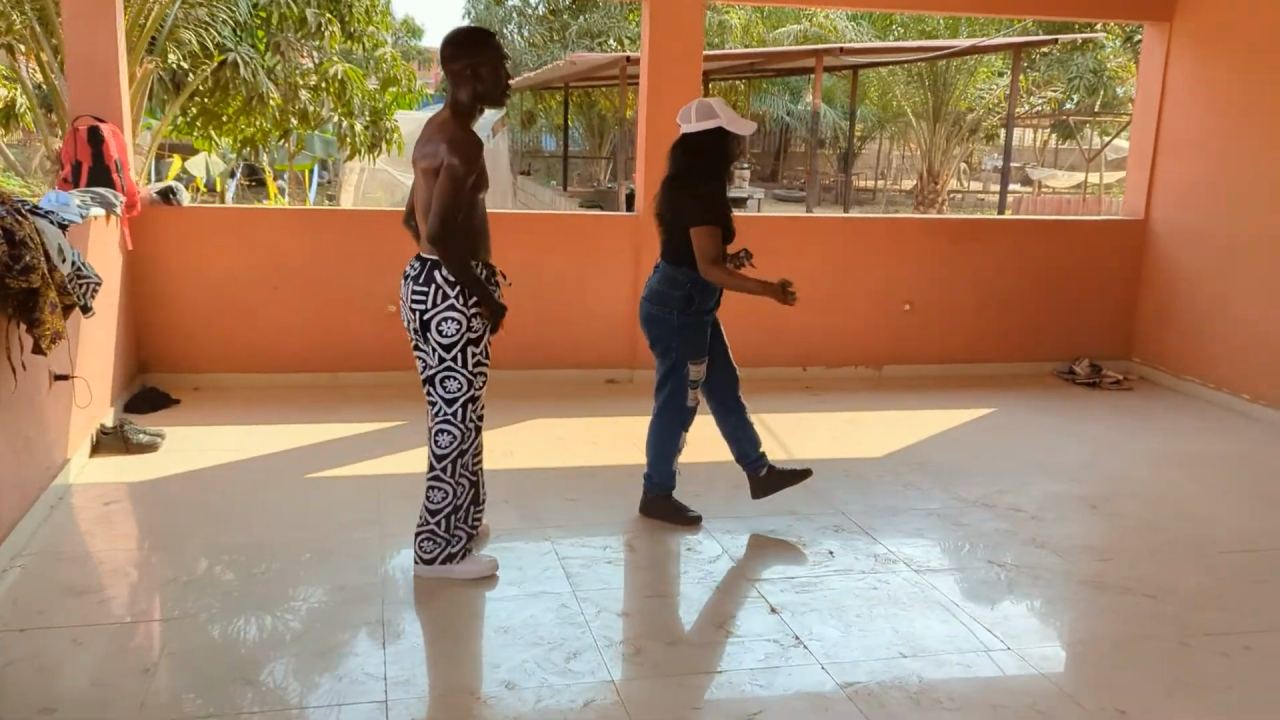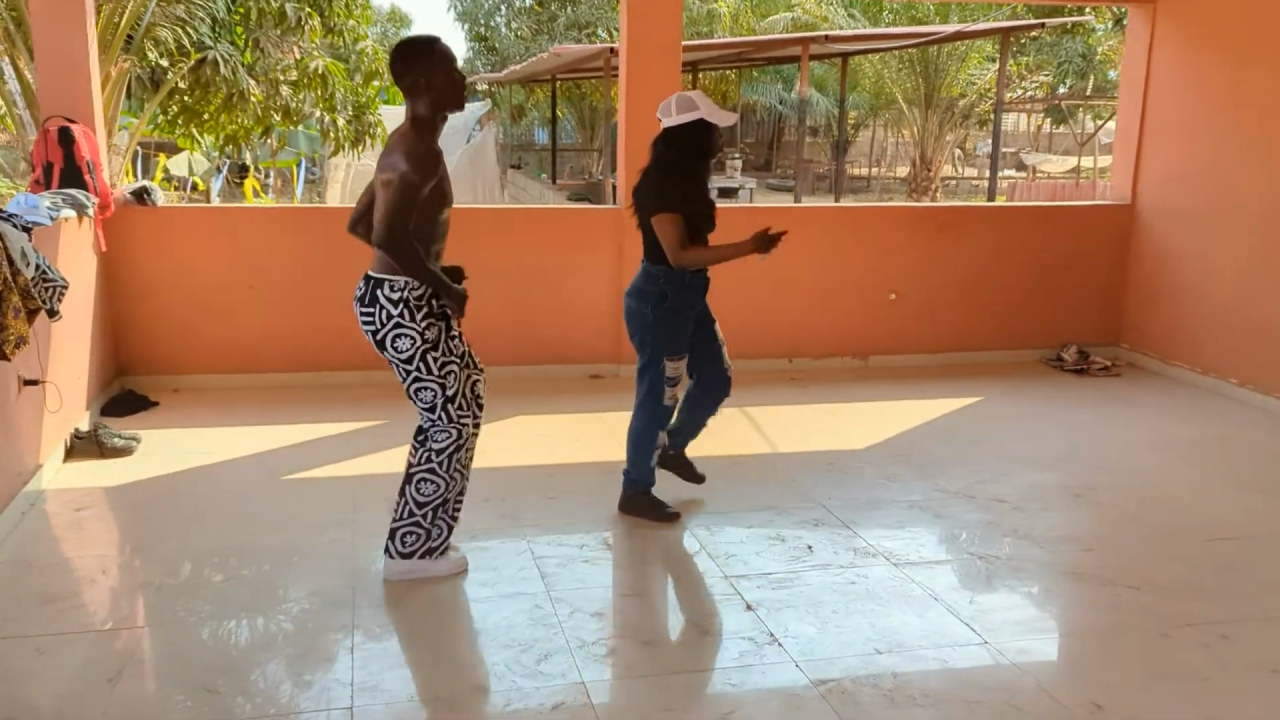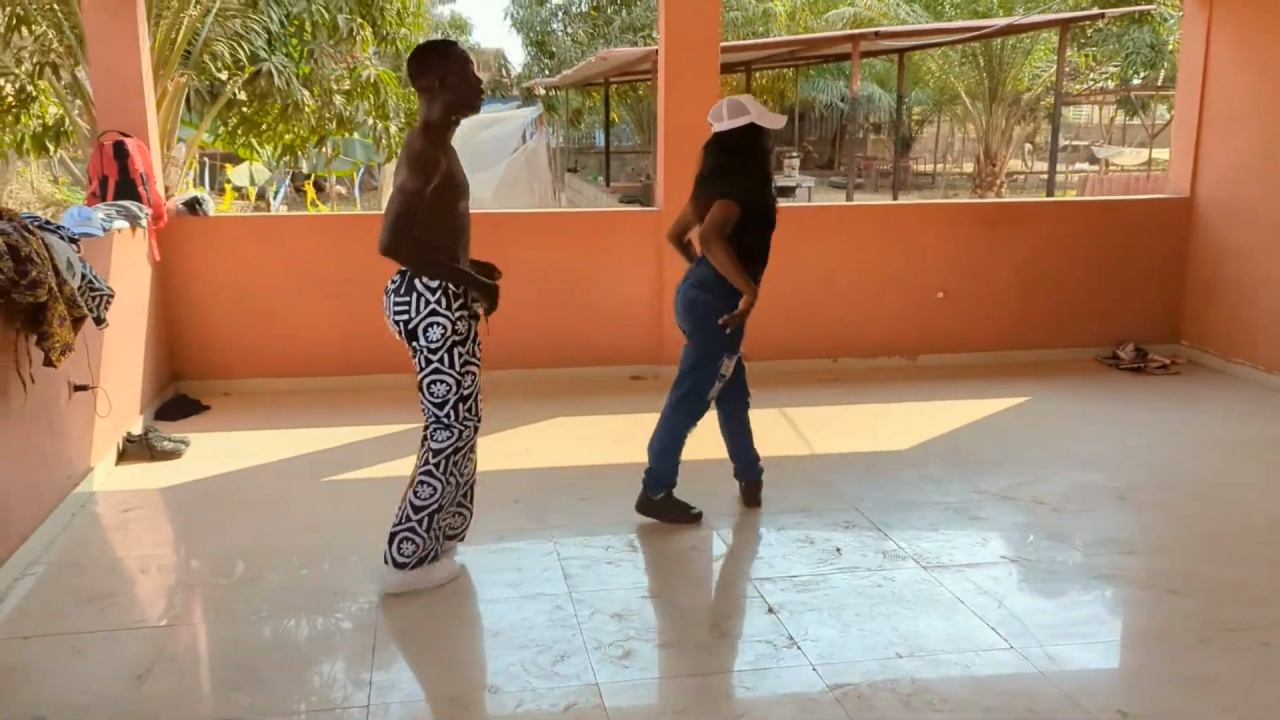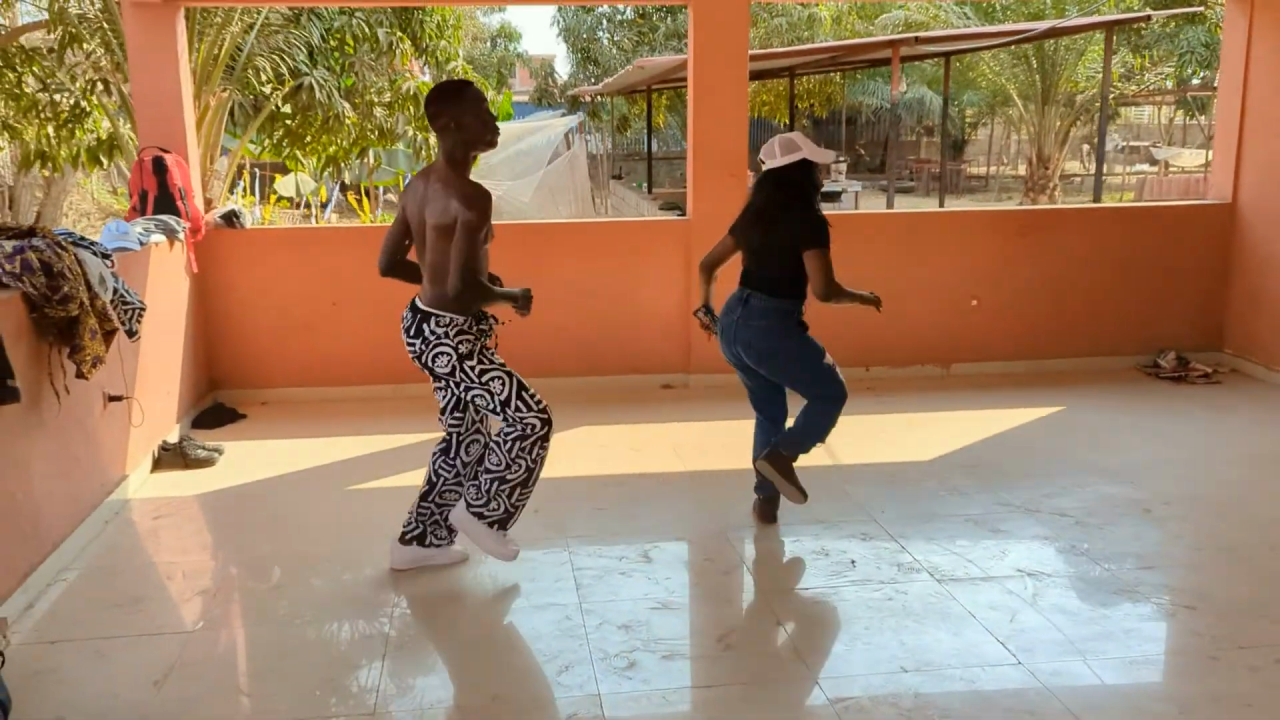
dt=0.3s
person 1, frame 1
left shoulder: (436, 131)
right shoulder: (463, 142)
left elbow: (413, 218)
right elbow: (440, 232)
right wrist: (485, 296)
left hip: (427, 280)
right hip: (451, 290)
left knee: (453, 414)
right knee: (458, 419)
left ankle: (456, 523)
right ankle: (441, 550)
person 1, frame 2
left shoulder: (407, 145)
right shoulder: (419, 152)
left elbow: (358, 223)
right elbow: (388, 237)
right wrist: (441, 288)
left hip: (405, 296)
right hip: (399, 302)
left knee: (467, 386)
right knee: (444, 420)
left ankle: (424, 511)
right ankle: (411, 550)
person 1, frame 3
left shoulder: (430, 147)
right shoulder: (426, 152)
left elbow: (405, 234)
right elbow: (390, 242)
left wrist: (467, 269)
right wrist: (468, 282)
left hip: (437, 298)
right hip: (435, 301)
left knee: (456, 422)
right knee: (451, 428)
left ankle: (435, 532)
right ankle: (408, 559)
person 1, frame 4
left shoulder: (419, 186)
right shoulder: (471, 198)
left elbow: (387, 264)
right elbow: (464, 292)
right wrist: (513, 296)
left hip: (419, 326)
right hip: (452, 335)
left knee: (464, 432)
right knee: (530, 421)
left ankle: (418, 541)
right ankle: (479, 511)
person 2, frame 1
left shoulder: (693, 185)
right shoulder: (700, 191)
right elbow: (710, 269)
left wrist: (733, 259)
right wrist: (767, 289)
left hip: (690, 303)
right hip: (677, 305)
left knee: (724, 387)
right knee: (678, 401)
left ankle: (759, 471)
right ankle: (656, 495)
person 2, frame 2
left shoulder: (683, 180)
right shoulder: (665, 183)
right elbow: (679, 254)
right wrist: (747, 247)
left hip: (684, 299)
right hip: (660, 301)
left knee: (715, 378)
right knee: (657, 395)
left ankle: (672, 448)
right ankle: (636, 492)
person 2, frame 3
left shoulder: (719, 179)
right shoulder: (744, 182)
left elbow: (676, 234)
right elbow: (711, 237)
right wrist: (750, 289)
left hip: (703, 291)
right hip: (718, 300)
left knee: (733, 392)
right knee: (692, 396)
left ankle: (749, 477)
right ankle: (655, 492)
person 2, frame 4
left shoulder: (753, 214)
right shoulder: (809, 220)
left elbow: (708, 263)
right elbow: (823, 290)
left wrist: (705, 305)
right wrist: (864, 297)
left hip: (735, 322)
right hip: (773, 327)
left knee: (770, 412)
right knee: (829, 393)
left ankle: (766, 496)
right ankle: (779, 458)
